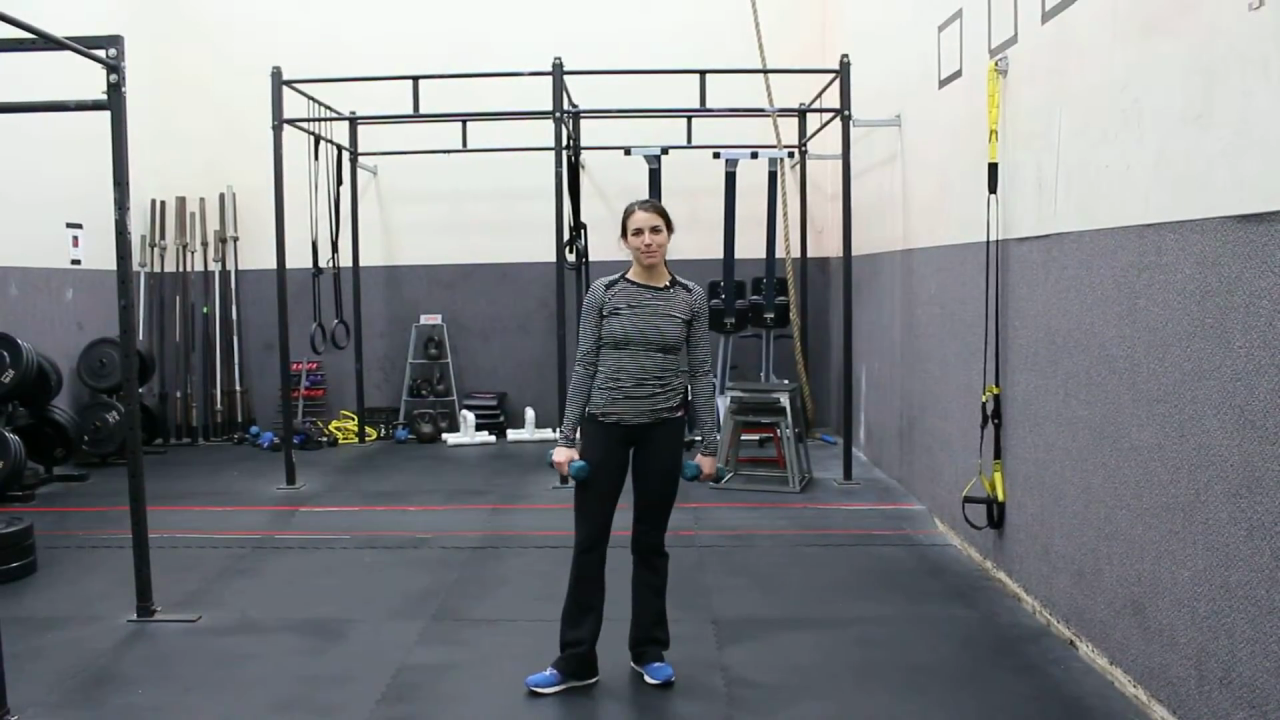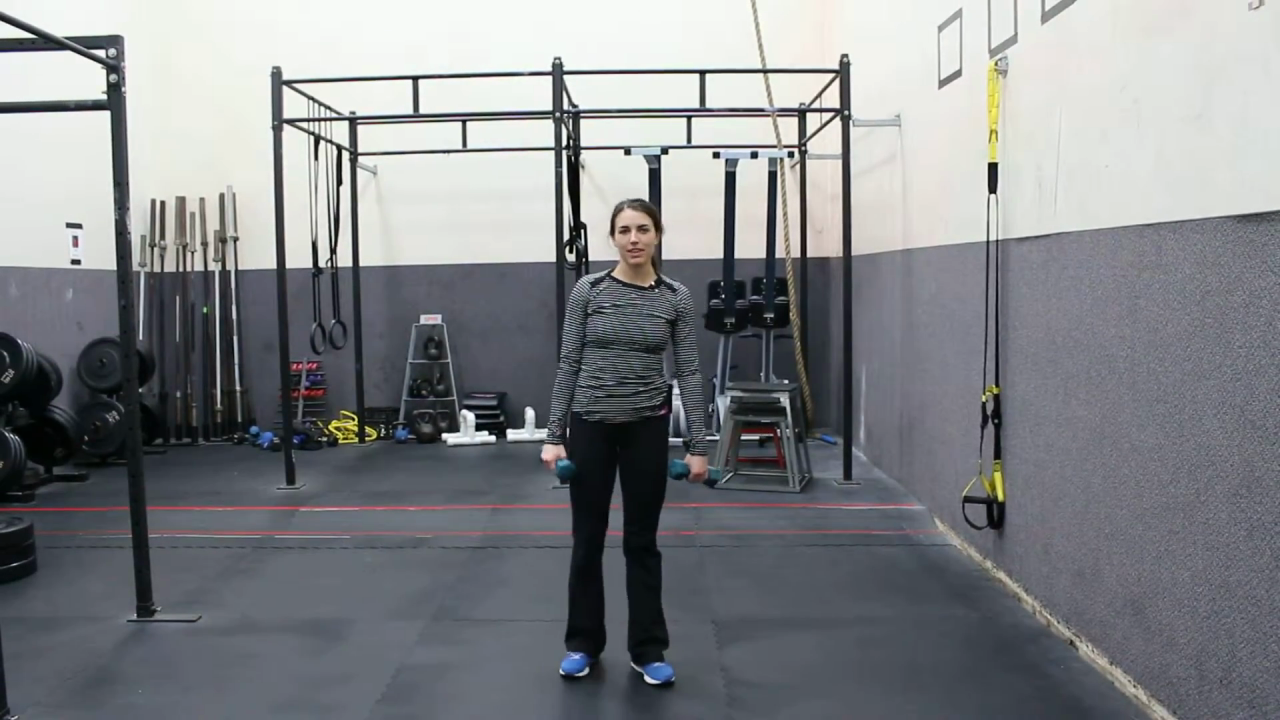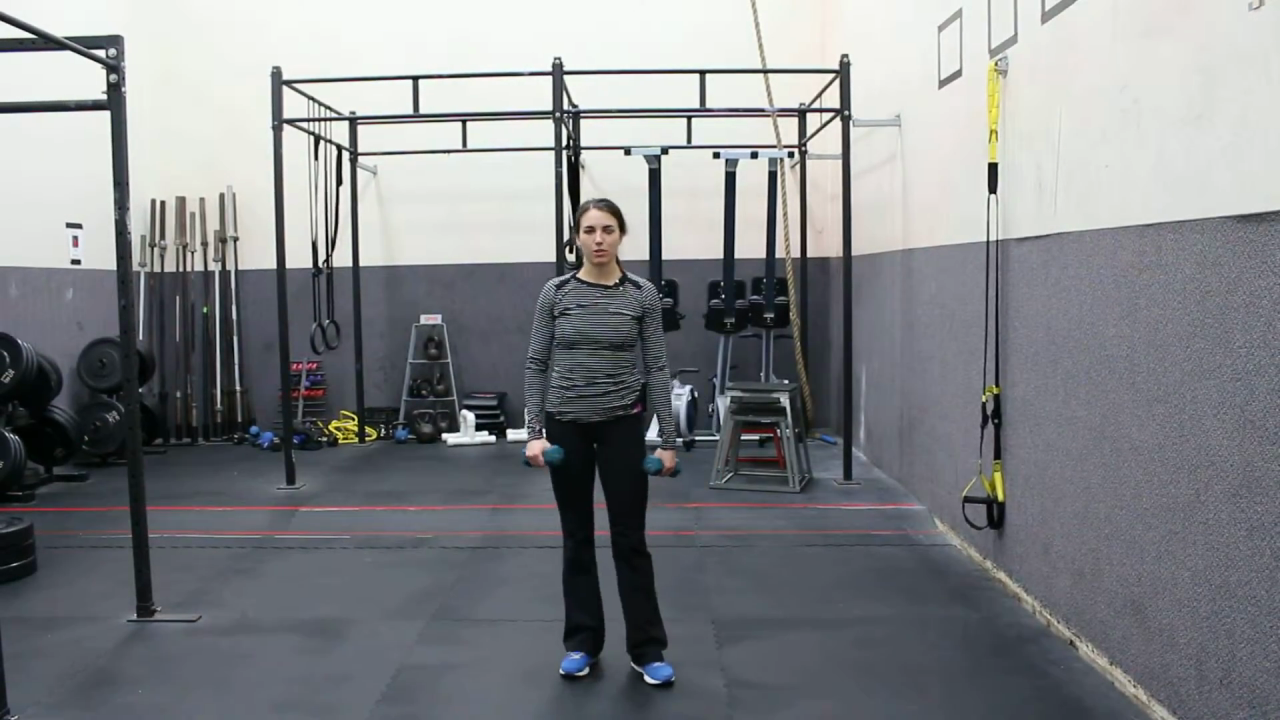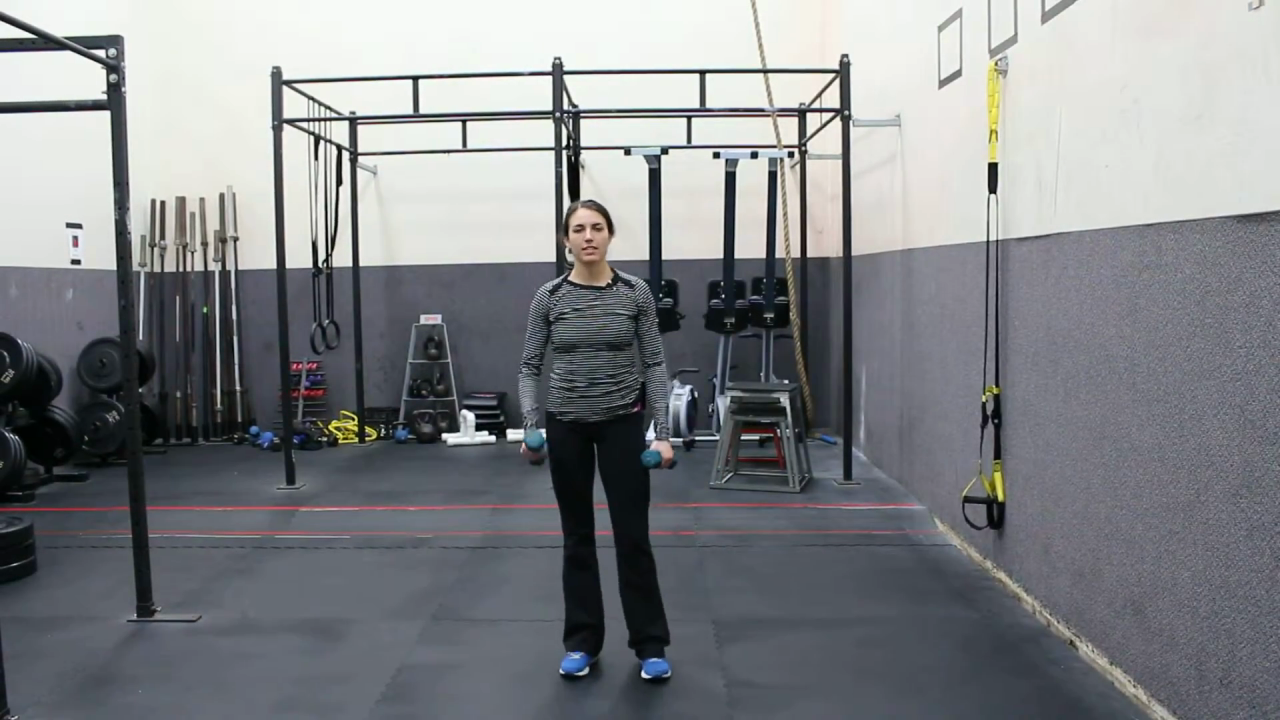
dt=0.5s
person 1, frame 1
left shoulder: (691, 297)
right shoulder: (603, 292)
left elbow: (701, 373)
right elbow: (584, 366)
left wrist: (709, 444)
right wrist: (566, 436)
left hip: (662, 429)
right hip: (606, 425)
left knee: (650, 542)
right knee: (589, 541)
left ankle: (649, 652)
right ankle: (576, 660)
person 1, frame 2
left shoulder: (676, 298)
right shoulder: (587, 290)
left elbow: (688, 372)
right elbow: (568, 364)
left wrist: (698, 445)
right wrist: (553, 434)
left hip: (646, 427)
right hip: (589, 424)
left knee: (642, 539)
right knee: (587, 537)
left ankle: (648, 650)
right ankle: (582, 643)
person 1, frame 3
left shoulder: (643, 294)
right shoulder: (554, 292)
left elbow: (656, 369)
right elbow: (536, 365)
left wrist: (668, 439)
right wrist: (534, 431)
left hip: (622, 425)
right hip: (566, 425)
left knee: (629, 539)
right knee: (577, 537)
left ankle: (647, 649)
right ankle: (581, 642)
person 1, frame 4
left shoulder: (636, 292)
right shoulder: (548, 296)
left elbow: (654, 362)
right elbow: (530, 366)
left wrist: (662, 428)
right wrist: (529, 422)
left hip: (622, 422)
right hip: (566, 424)
left knee: (632, 534)
right knee: (577, 536)
left ankle: (650, 644)
right ankle: (582, 642)
